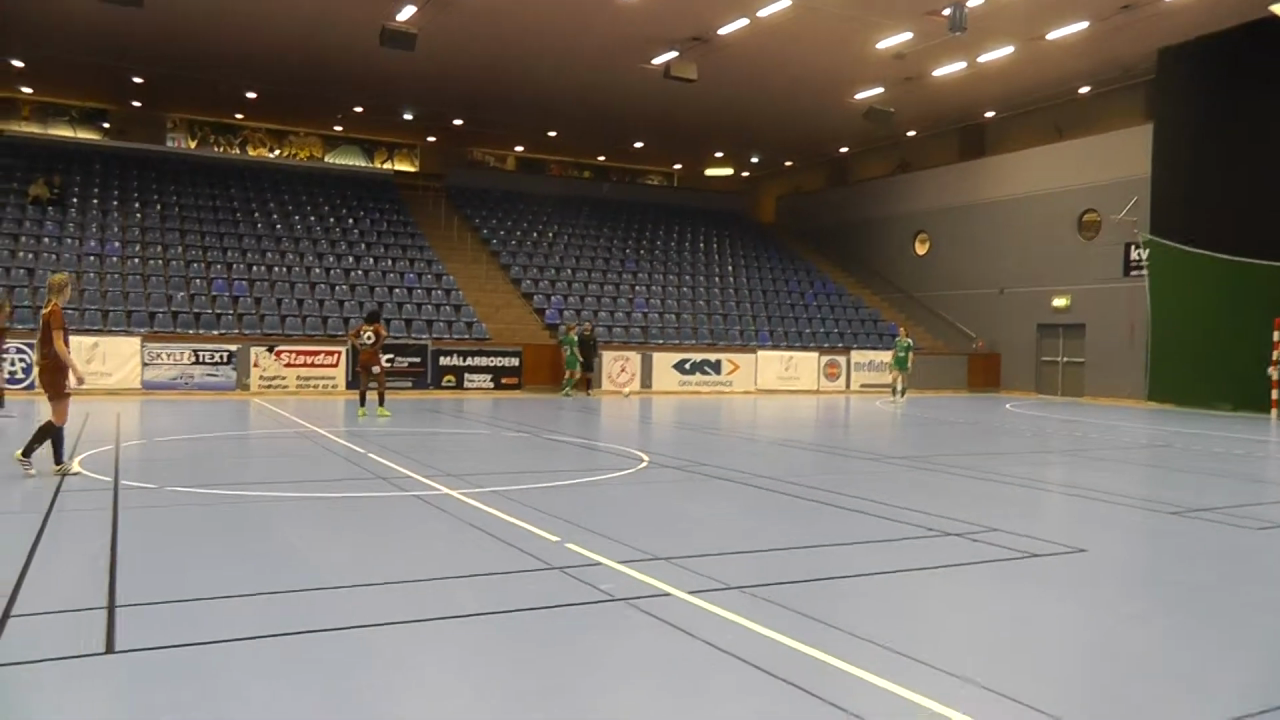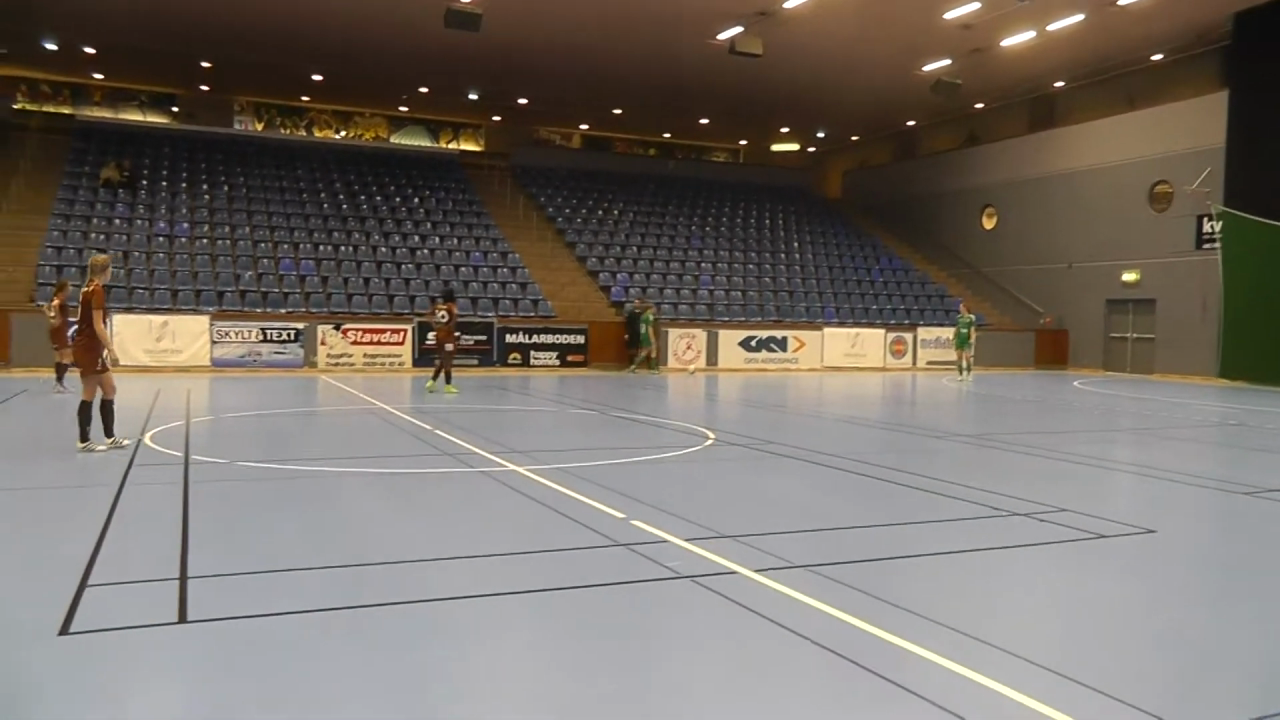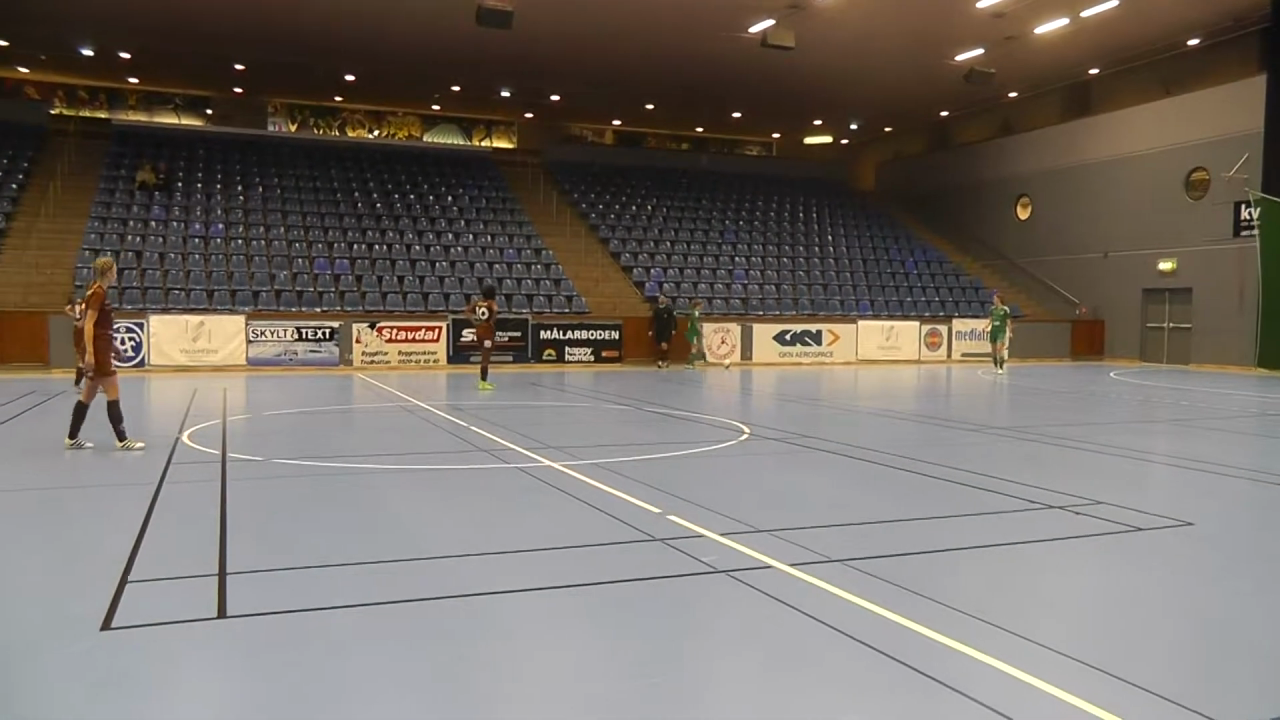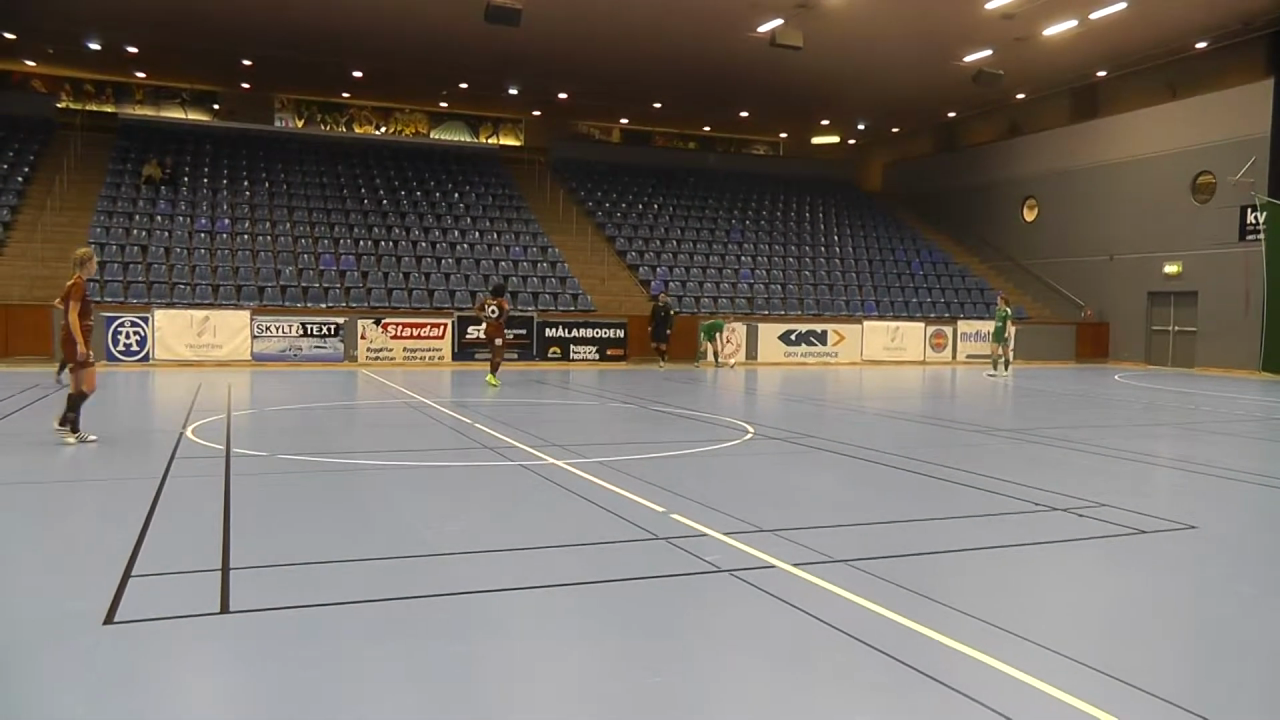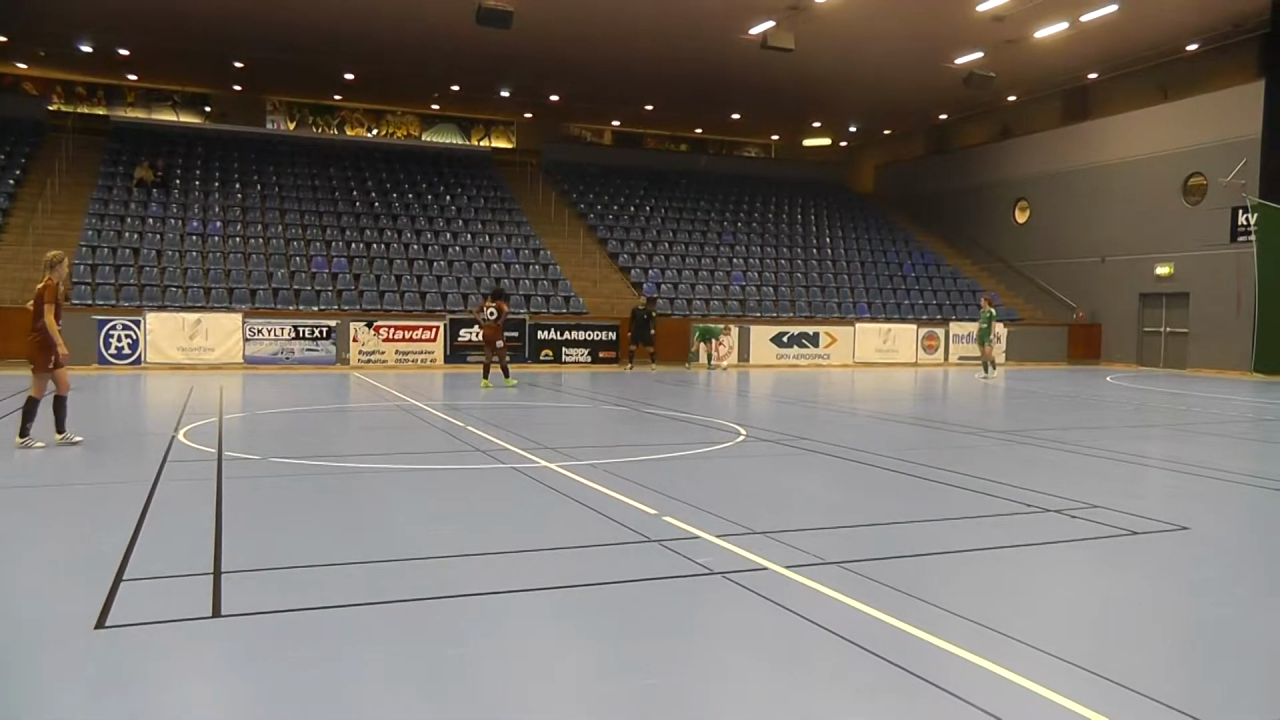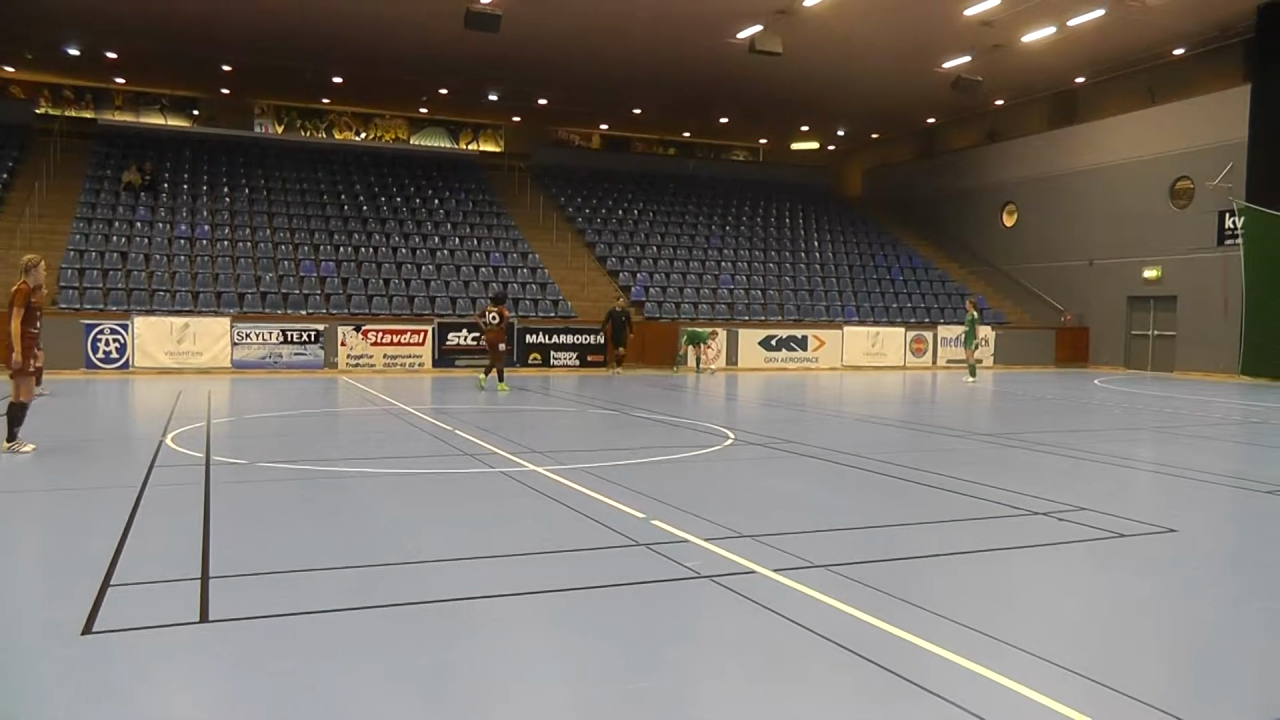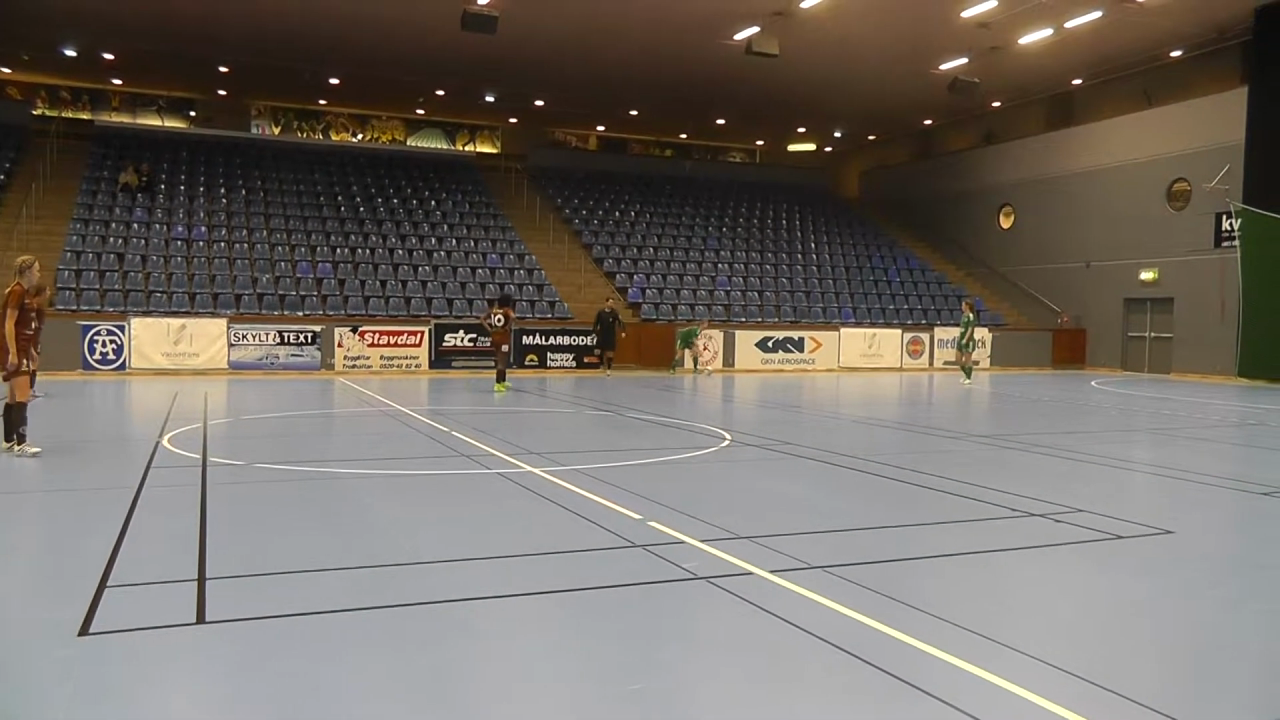
dt=0.4s
person 1, frame 1
left shoulder: (48, 309)
right shoulder: (56, 311)
left elbow: (42, 341)
right elbow: (59, 345)
left wrist: (40, 363)
right wrist: (76, 369)
left hip: (49, 369)
right hip: (55, 370)
left knee: (59, 419)
right knee: (59, 420)
left ankle: (60, 463)
right ankle: (24, 455)
person 1, frame 2
left shoulder: (88, 289)
right shoulder: (96, 291)
right elbow: (98, 324)
right wrist: (110, 350)
left hip: (89, 348)
right hip: (88, 348)
left knee: (110, 391)
right knee: (90, 395)
left ankle: (110, 436)
right ankle: (85, 441)
person 1, frame 3
left shoulder: (97, 292)
right shoulder: (98, 293)
right elbow: (89, 324)
left wrist: (113, 347)
right wrist: (89, 352)
left hip: (100, 351)
right hip: (96, 352)
left knee: (87, 396)
right knee: (113, 395)
left ankle: (72, 438)
right ankle: (123, 440)
person 1, frame 4
left shoulder: (77, 283)
right shoulder: (78, 284)
right elbow: (72, 316)
right wrist: (81, 343)
left hip: (76, 342)
right hip: (75, 342)
left knee: (79, 387)
right knee: (89, 386)
left ankle: (75, 431)
right ankle: (62, 424)
person 1, frame 5
left shoulder: (49, 286)
right shoulder: (49, 286)
right elbow: (48, 319)
right wrist: (60, 344)
left hip: (47, 346)
right hip: (41, 345)
left knee: (64, 387)
right knee: (38, 392)
left ankle: (61, 433)
right ankle: (23, 436)
person 1, frame 6
left shoulder: (29, 291)
right shoulder: (23, 290)
right elbow: (15, 323)
left wrist: (35, 349)
right wrist: (17, 351)
left hip: (25, 349)
right hip: (19, 350)
left knee: (18, 397)
right knee: (26, 397)
left ankle: (13, 440)
right ankle: (11, 441)
person 1, frame 7
left shoulder: (24, 292)
right shoulder: (16, 292)
right elbow: (9, 324)
left wrist: (30, 350)
right wrist: (12, 353)
left hip: (22, 350)
right hip: (14, 351)
left knee: (14, 397)
right knee: (22, 397)
left ankle: (9, 441)
right ankle: (21, 444)
